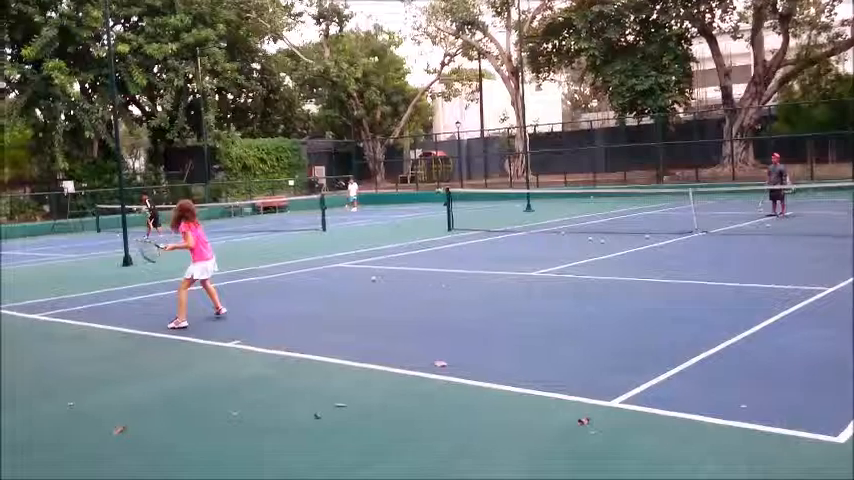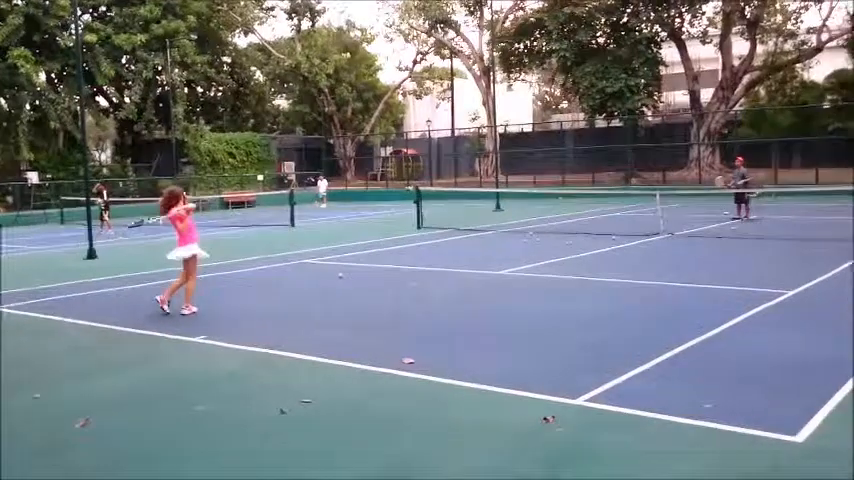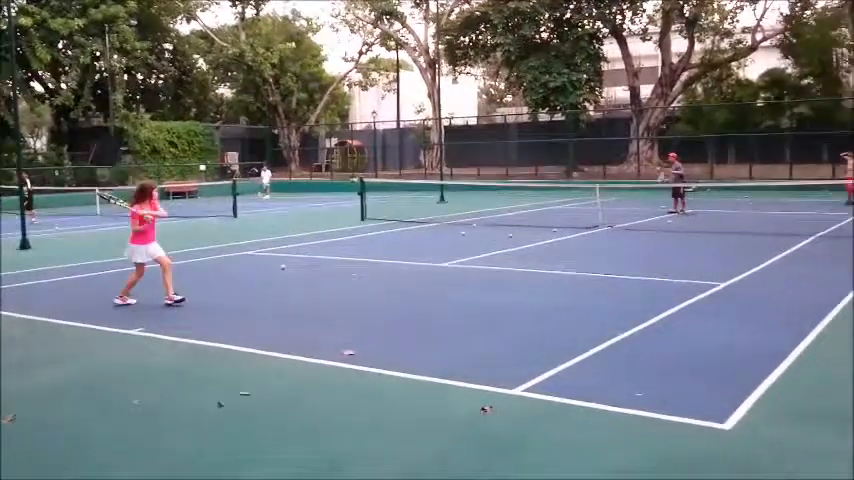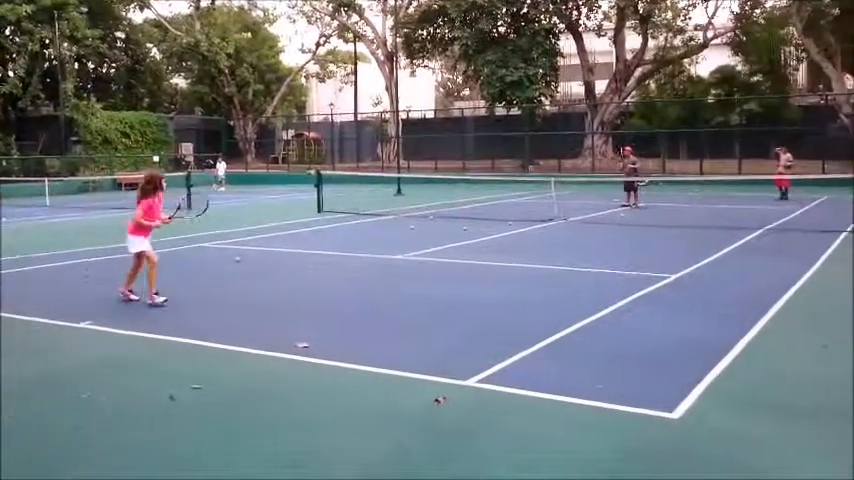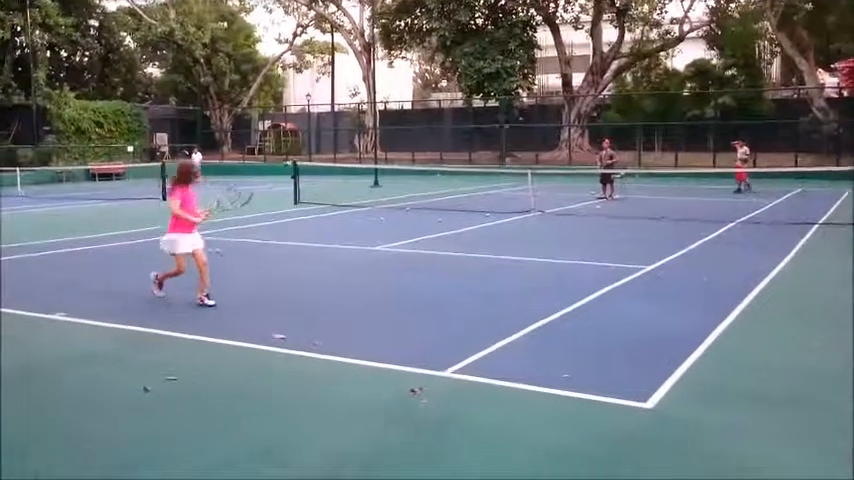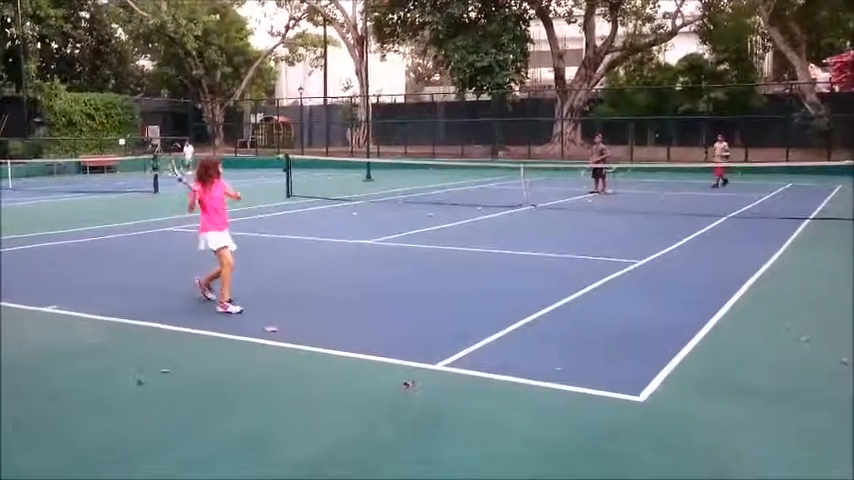
dt=0.5s
person 1, frame 1
left shoulder: (184, 225)
right shoulder: (194, 222)
left elbow: (191, 244)
left wrist: (174, 246)
left hip: (200, 262)
right hip: (209, 258)
left knee: (183, 288)
right knee: (205, 283)
left ankle: (181, 320)
right ankle: (219, 307)
person 1, frame 2
left shoulder: (185, 208)
right shoulder: (173, 213)
left elbow: (193, 206)
right elbow: (183, 231)
left wrist: (181, 207)
right wrist: (184, 217)
left hip: (191, 246)
right hip: (187, 247)
left knee: (184, 278)
right knee: (192, 277)
left ankle: (164, 298)
right ankle: (187, 306)
person 1, frame 3
left shoulder: (153, 204)
right shoulder: (136, 210)
left elbow: (164, 214)
right elbow: (134, 230)
left wrist: (147, 212)
right wrist: (146, 224)
left hip: (151, 243)
right hip: (139, 245)
left knee: (167, 264)
right knee: (139, 273)
left ankle: (170, 296)
right ankle: (122, 296)
person 1, frame 4
left shoulder: (158, 196)
right shoulder: (146, 200)
left elbow: (158, 213)
right elbow: (136, 219)
left wrist: (164, 218)
right wrist: (152, 224)
left hip: (143, 235)
right hip: (136, 235)
left knee: (137, 265)
right knee: (153, 261)
left ankle: (127, 290)
right ankle: (153, 295)
person 1, frame 5
left shoulder: (189, 189)
right shoulder: (178, 190)
right elbow: (175, 210)
left wrist: (200, 213)
right wrist: (193, 219)
left hip: (191, 233)
right hip: (178, 234)
left knee: (203, 262)
right knee: (180, 269)
left ankle: (203, 295)
right ankle: (158, 278)
person 1, frame 6
left shoulder: (220, 183)
right shoulder: (199, 187)
left elbow: (236, 196)
right elbow: (191, 208)
left wrist: (234, 194)
right wrist: (193, 195)
left hip: (223, 230)
right hip: (210, 232)
left knee: (225, 266)
right knee: (228, 262)
left ankle: (203, 283)
right ankle: (224, 302)
